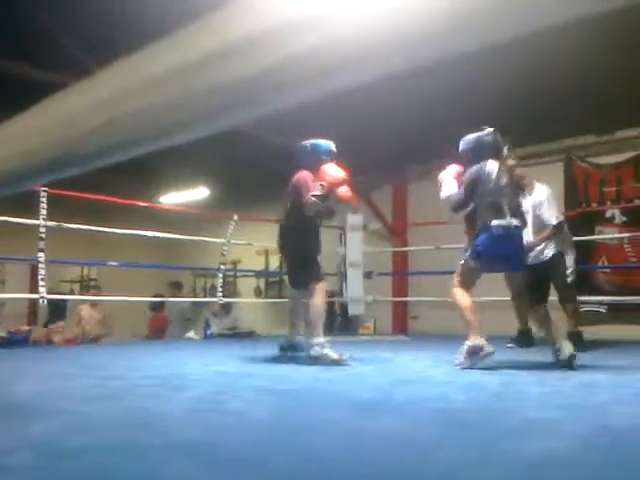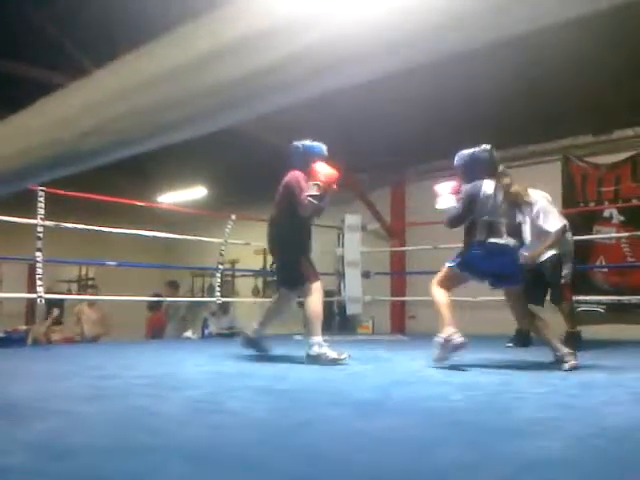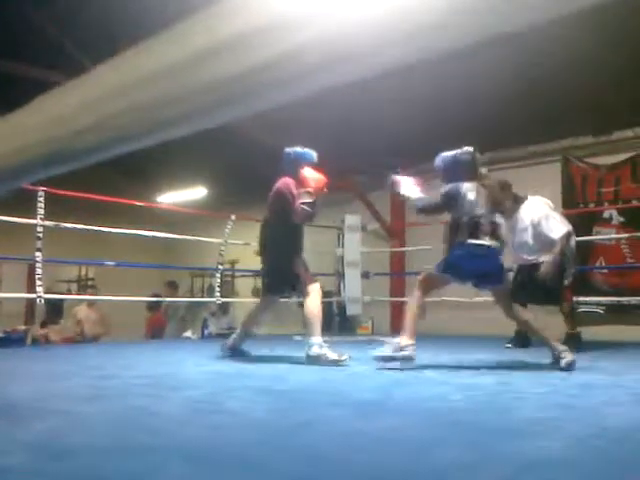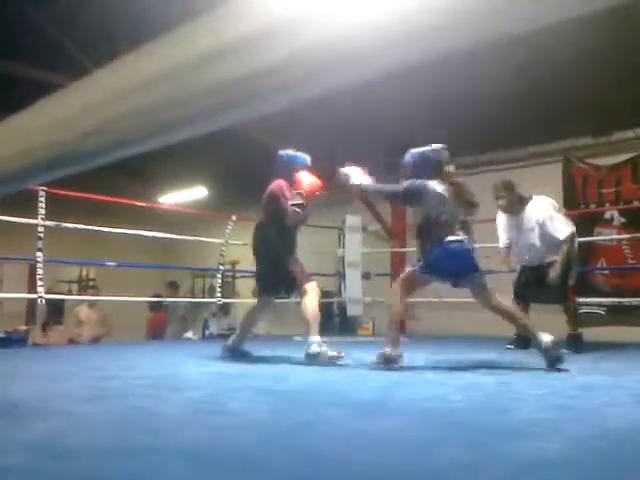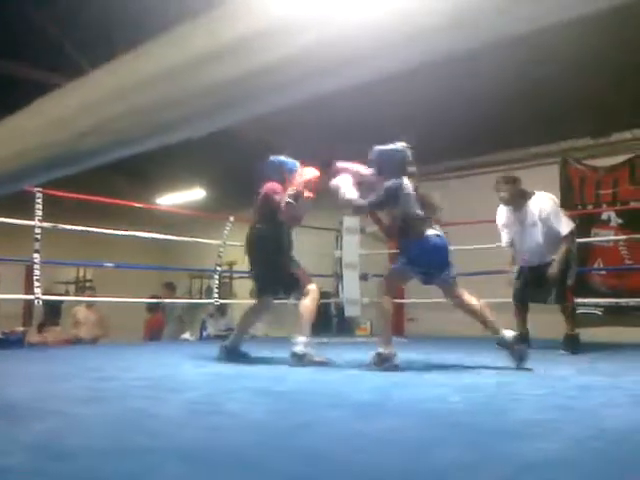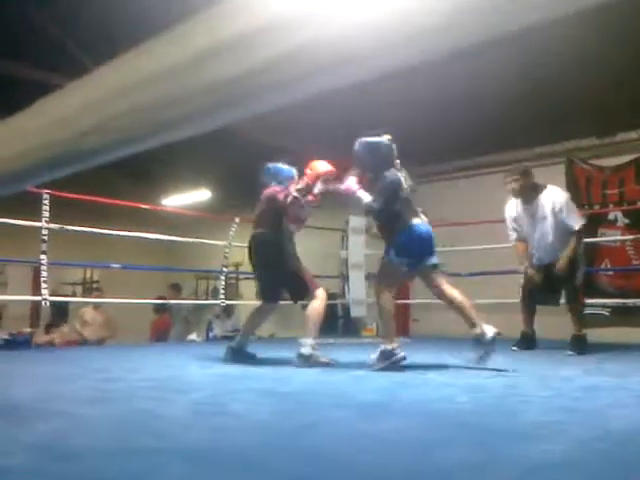
dt=0.1s
person 1, frame 1
left shoulder: (481, 169)
right shoulder: (504, 170)
left elbow: (458, 205)
left wrist: (450, 184)
left hip: (489, 235)
right hip: (511, 236)
left knee: (460, 287)
right knee: (520, 295)
left ankle: (476, 342)
person 1, frame 2
left shoulder: (473, 188)
right shoulder: (502, 187)
left elbow: (453, 221)
left hip: (482, 250)
right hip: (508, 251)
left knee: (439, 285)
right knee: (520, 310)
left ankle: (449, 334)
right ankle: (563, 353)
person 1, frame 3
left shoulder: (453, 191)
right shoulder: (480, 190)
left elbow: (424, 206)
left wrist: (408, 190)
left hip: (463, 251)
right hip: (490, 253)
left knee: (420, 288)
right knee: (509, 309)
left ankle: (405, 343)
right ankle: (558, 350)
person 1, frame 4
left shoulder: (419, 187)
right shoulder: (451, 187)
left elbow: (382, 191)
left wrist: (357, 183)
left hip: (441, 249)
right hip: (461, 248)
left knee: (401, 288)
right knee: (490, 300)
left ankle: (392, 350)
right ankle: (541, 341)
person 1, frame 5
left shoulder: (392, 186)
right shoulder: (403, 183)
left elbow: (363, 207)
left wrist: (345, 191)
left hip: (420, 244)
right hip: (434, 242)
left knee: (387, 291)
right knee: (459, 296)
left ankle: (386, 352)
right ankle: (504, 336)
person 1, frame 6
left shoulder: (388, 178)
right shoulder: (388, 176)
left elbow: (376, 210)
left wrist: (358, 192)
left hip: (407, 234)
right hip: (419, 232)
left knee: (383, 288)
right knee: (440, 287)
left ankle: (390, 348)
right ankle: (481, 331)
person 2, frame 1
left shoulder: (310, 178)
right shoulder: (304, 177)
left elbow: (318, 214)
right elbow: (310, 208)
left wrist: (334, 198)
right wrist: (325, 185)
left hip: (295, 242)
right hip: (298, 242)
left knee: (300, 292)
right knee: (317, 287)
left ankle: (292, 340)
right ankle: (318, 347)
person 2, frame 2
left shoulder: (299, 179)
right shoulder: (298, 177)
left elbow: (310, 211)
right elbow: (305, 209)
left wrist: (322, 191)
right wrist: (318, 186)
left hip: (291, 242)
right hip: (290, 242)
left knee: (287, 293)
right knee: (314, 287)
left ankle: (254, 334)
right ankle: (317, 347)
person 2, frame 3
left shoulder: (289, 185)
right shoulder: (287, 184)
left elbow: (303, 217)
right elbow: (299, 216)
left wrist: (312, 197)
right wrist: (309, 193)
left hip: (278, 249)
right hip: (282, 249)
left knee: (269, 299)
right knee: (312, 289)
left ankle: (233, 342)
right ankle: (317, 347)
person 2, frame 4
left shoulder: (283, 187)
right shoulder: (281, 186)
left elbow: (296, 219)
right elbow: (291, 218)
left wrist: (305, 200)
right wrist: (301, 195)
left hip: (270, 251)
right hip: (275, 250)
left knee: (265, 300)
right knee: (309, 288)
left ankle: (234, 344)
right ankle: (315, 346)
person 2, frame 5
left shoulder: (270, 193)
right shoulder: (274, 188)
left elbow: (291, 218)
right elbow: (285, 213)
left wrist: (297, 195)
right wrist: (297, 190)
left hip: (264, 250)
right hip: (271, 250)
left knee: (264, 300)
right knee: (310, 290)
left ankle: (230, 345)
right ankle: (301, 348)
person 2, frame 6
left shoulder: (270, 196)
right shoulder: (275, 191)
left elbow: (293, 223)
right elbow: (291, 205)
left wrist: (307, 200)
right wrist: (308, 182)
left hip: (264, 255)
right hip: (276, 254)
left knee: (269, 304)
right knee: (317, 294)
left ankle: (237, 347)
right ankle: (307, 349)
person 3, frame 1
left shoulder: (539, 193)
left elbow: (557, 225)
left wrist: (533, 243)
left hip: (553, 250)
right hip: (529, 255)
left knee: (565, 290)
left ankle: (573, 334)
right ankle: (524, 333)
person 3, frame 2
left shoulder: (536, 200)
left elbow: (560, 230)
left wrist: (537, 252)
left hip: (553, 252)
right hip: (529, 256)
left knee: (560, 291)
left ankle: (573, 334)
right ankle: (522, 334)
person 3, frame 3
left shoulder: (537, 208)
left elbow: (565, 235)
left wrist: (551, 264)
left hip: (555, 254)
right hip: (528, 260)
left knee: (559, 291)
right knee: (516, 292)
right ankle: (521, 334)
person 3, frame 4
left shoulder: (542, 208)
right shoulder: (502, 217)
left elbow: (569, 236)
right elbow: (506, 247)
left wrist: (558, 267)
right wrist: (506, 260)
left hip: (559, 255)
right hip: (532, 261)
left knee: (563, 292)
right knee: (519, 292)
left ankle: (574, 336)
right ankle: (522, 336)
person 3, frame 5
left shoulder: (544, 203)
right shoulder: (503, 213)
left elbow: (568, 234)
right elbow: (509, 245)
left wrist: (558, 263)
right wrist: (512, 271)
left hip: (556, 257)
right hip: (529, 260)
left knee: (562, 293)
right knee: (519, 293)
left ankle: (571, 336)
right ankle: (521, 336)
person 3, frame 6
left shoulder: (556, 197)
right shoulder: (512, 207)
left elbow: (578, 229)
right elbow: (519, 239)
left wrist: (566, 258)
right wrist: (527, 266)
left hip: (565, 254)
right hip: (537, 259)
left knee: (572, 293)
right knee: (527, 294)
left ankle: (578, 336)
right ankle: (527, 336)
